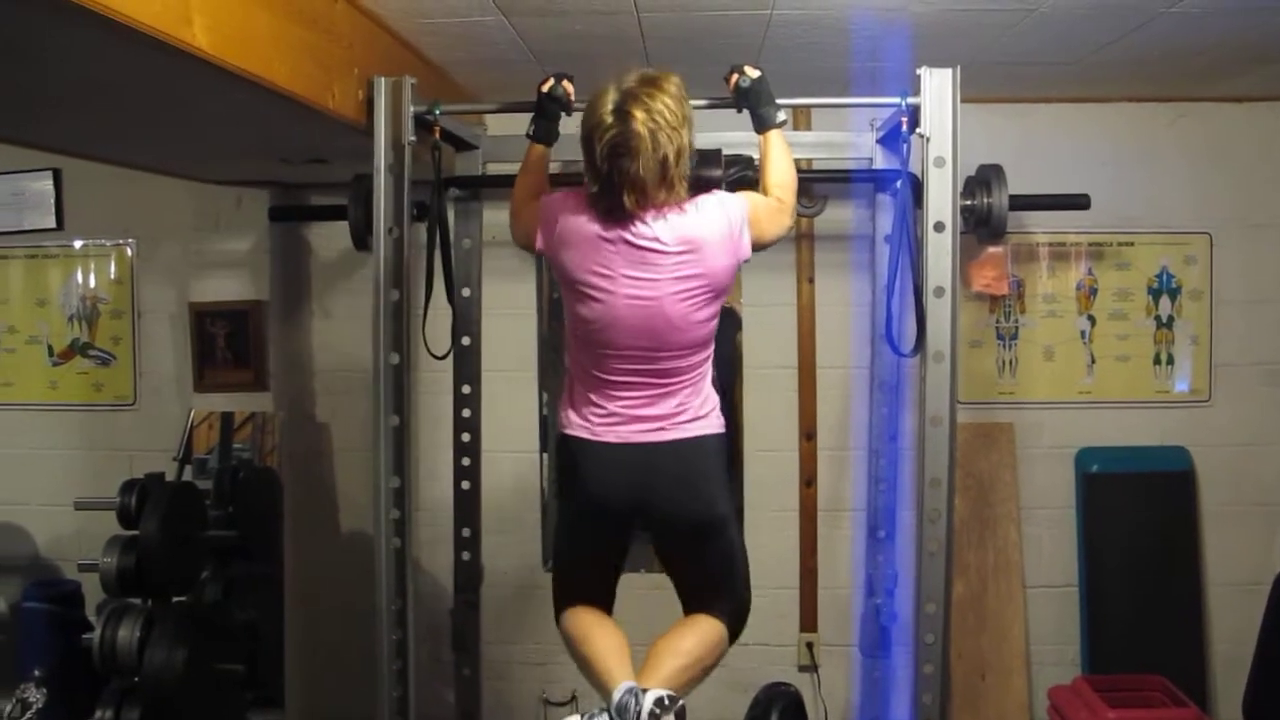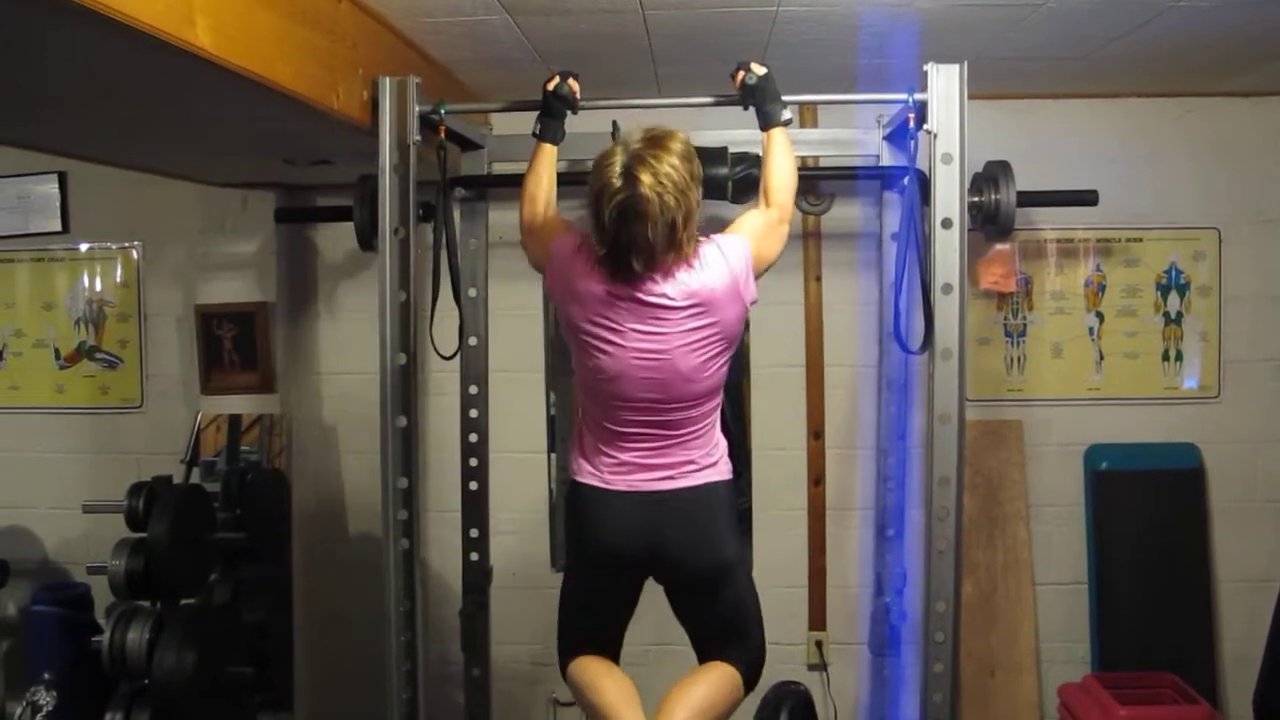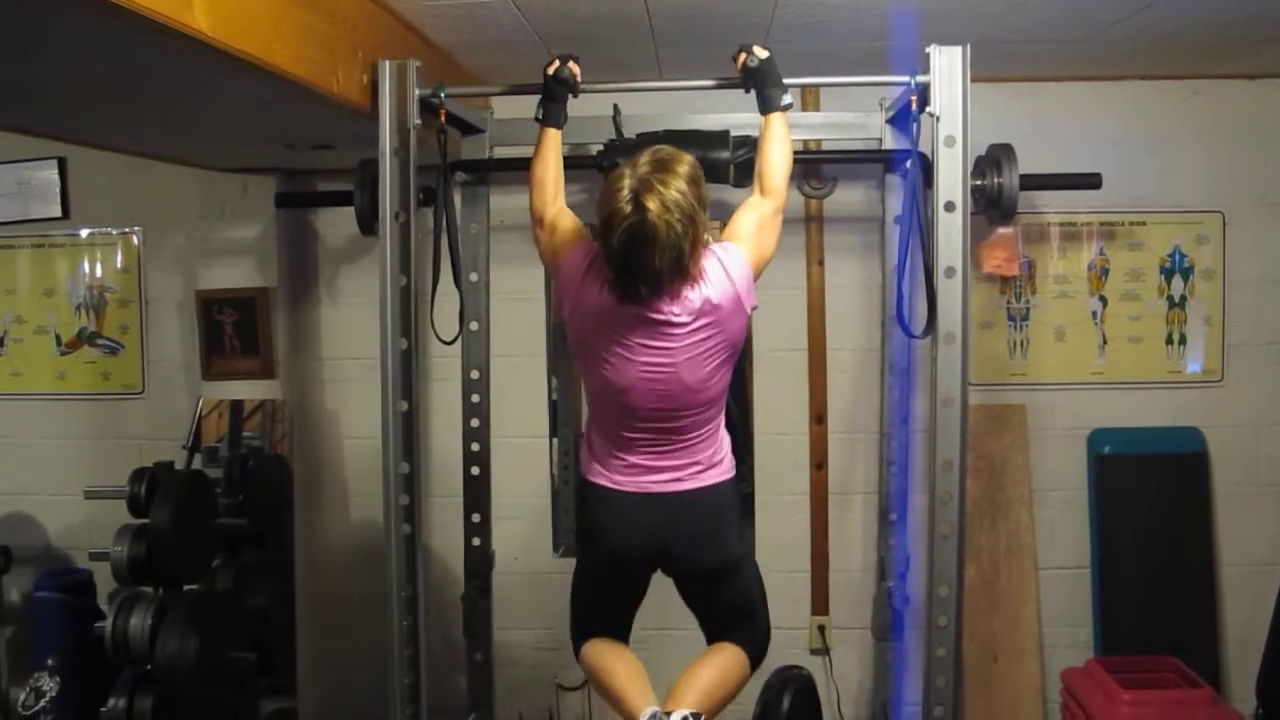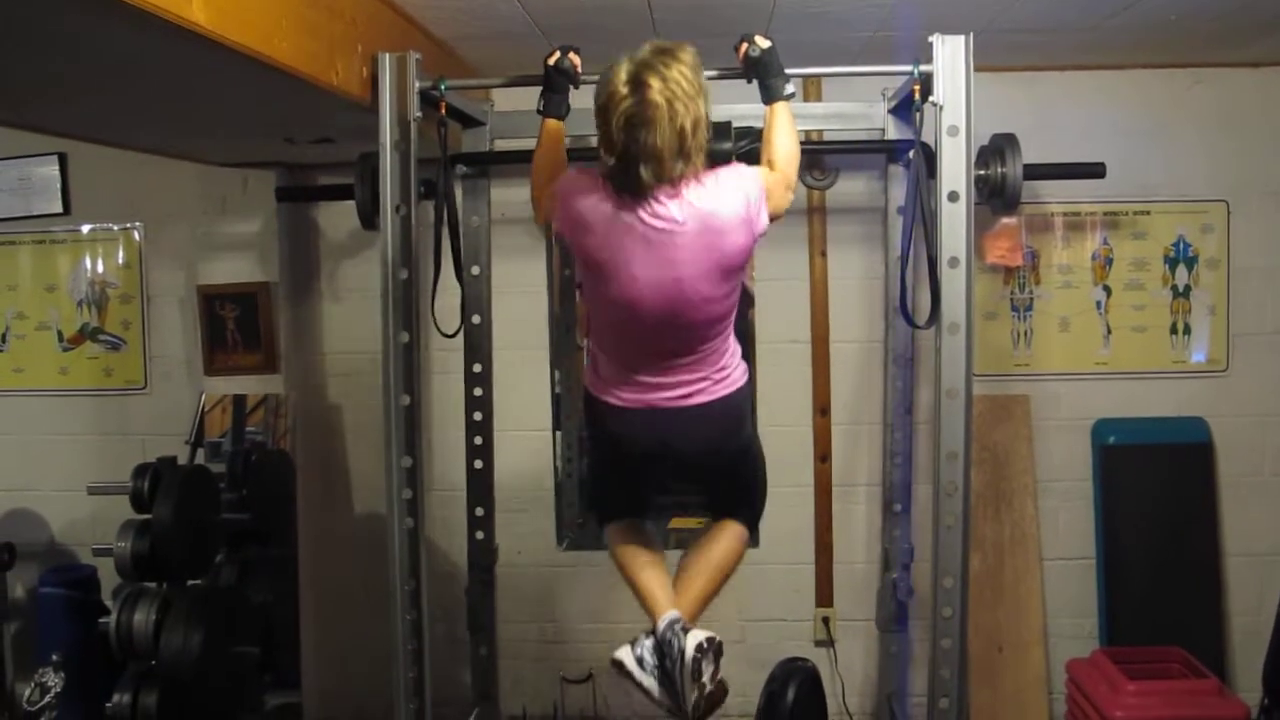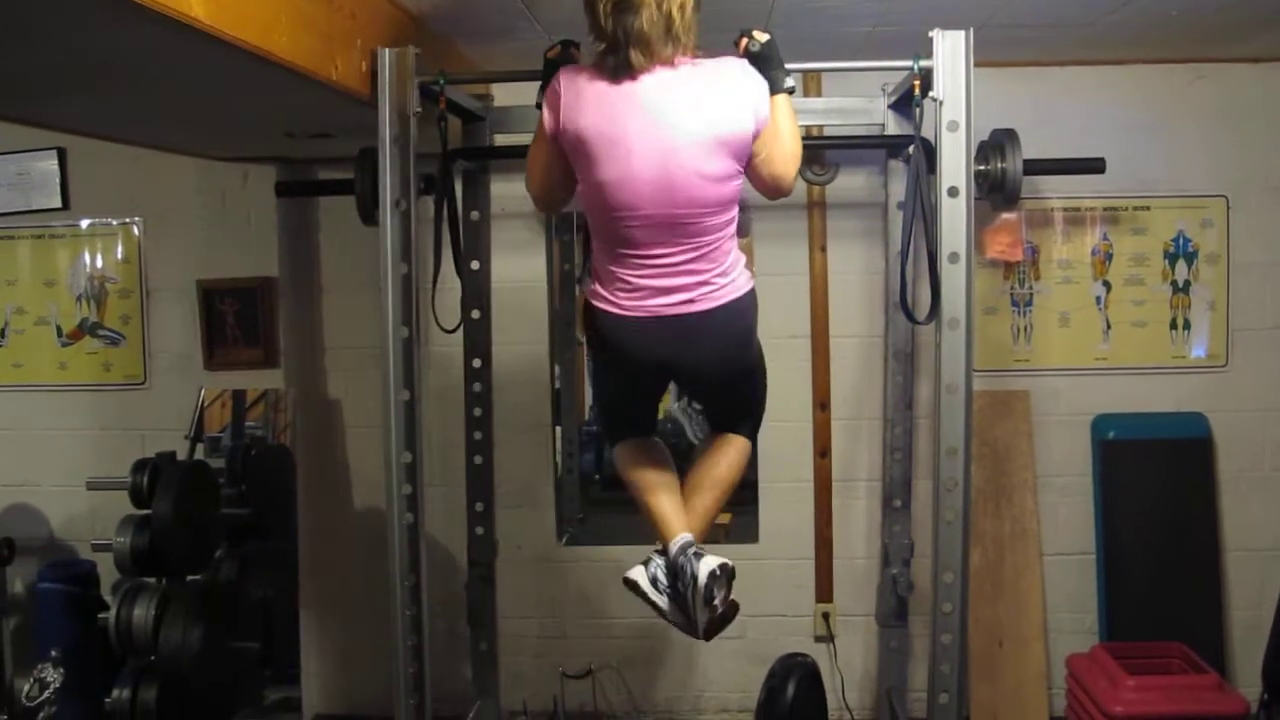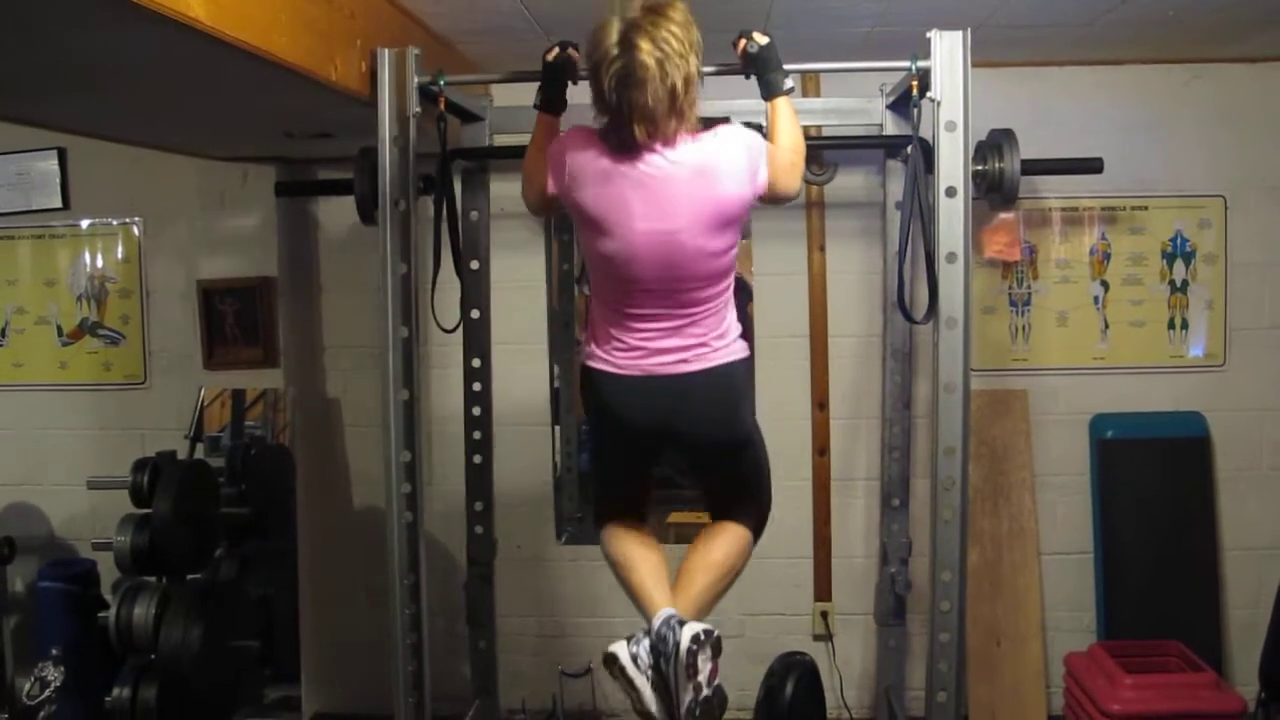
dt=0.4s
person 1, frame 1
left shoulder: (567, 224)
right shoulder: (717, 223)
left elbow: (521, 222)
right elbow: (782, 207)
left wrist: (542, 129)
right wrist: (767, 116)
left hip: (591, 458)
right hip: (688, 458)
left knee: (578, 599)
right knee: (721, 606)
person 1, frame 2
left shoulder: (574, 277)
right shoulder: (724, 274)
left elbow: (532, 219)
right elbow: (779, 208)
left wrist: (550, 126)
right wrist: (771, 112)
left hip: (602, 509)
right hip: (698, 509)
left knee: (584, 650)
right knee: (737, 655)
person 1, frame 3
left shoulder: (581, 290)
right shoulder: (727, 288)
left elbow: (547, 212)
right elbow: (769, 197)
left wrist: (553, 111)
right wrist: (771, 96)
left hip: (611, 510)
right hip: (703, 508)
left knee: (596, 636)
right knee: (743, 637)
person 1, frame 4
left shoulder: (583, 205)
right shoulder: (732, 201)
left elbow: (541, 195)
right elbow: (782, 177)
left wrist: (553, 101)
right wrist: (775, 86)
left hip: (618, 414)
right hip: (715, 410)
left knee: (620, 514)
right knee: (738, 507)
left ankle: (664, 626)
right ankle: (682, 634)
person 1, frame 5
left shoulder: (573, 92)
right shoulder: (735, 83)
left elbow: (545, 196)
right elbow: (781, 179)
right wrist: (776, 77)
left hip: (619, 323)
right hip: (718, 319)
left knee: (628, 429)
right knee: (737, 422)
left ankle: (675, 550)
right ankle: (688, 556)
person 1, frame 6
left shoulder: (578, 158)
right shoulder: (733, 152)
left elbow: (536, 195)
right elbow: (789, 177)
left wrist: (550, 97)
right wrist: (774, 81)
left hip: (615, 385)
right hip: (713, 381)
left knee: (617, 510)
right knee: (743, 506)
left ankle: (662, 626)
right ankle: (683, 629)
